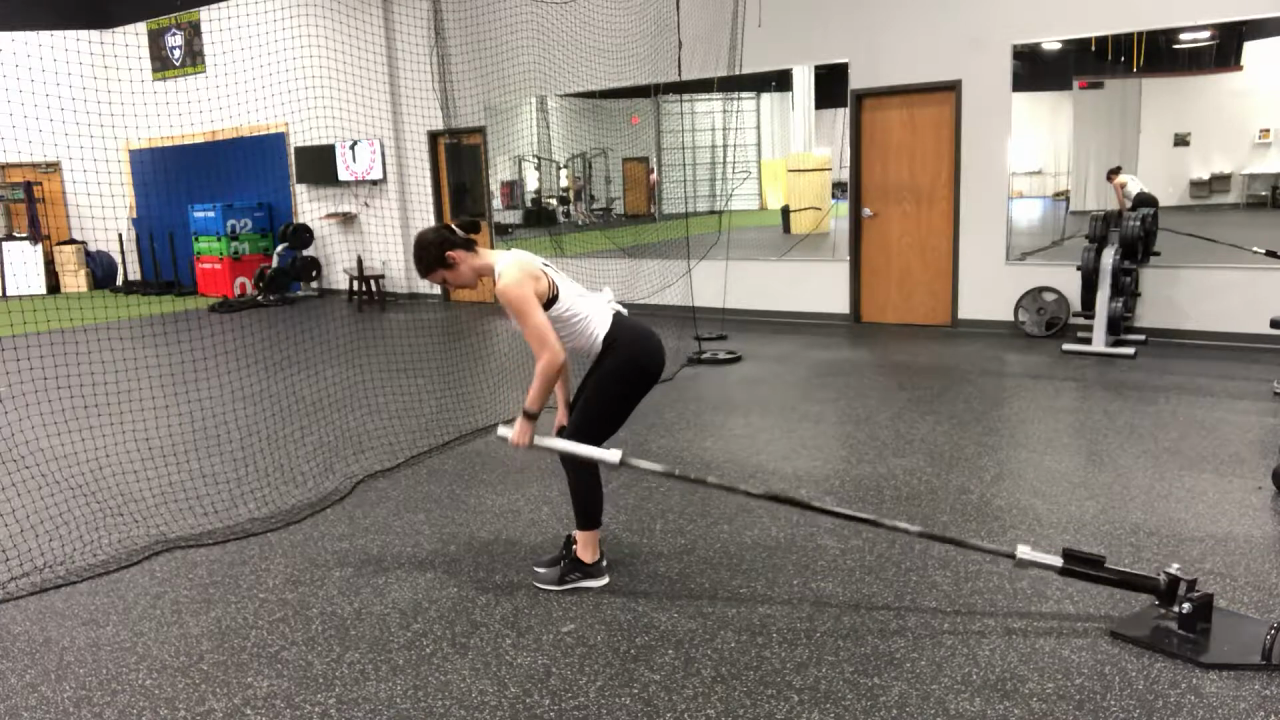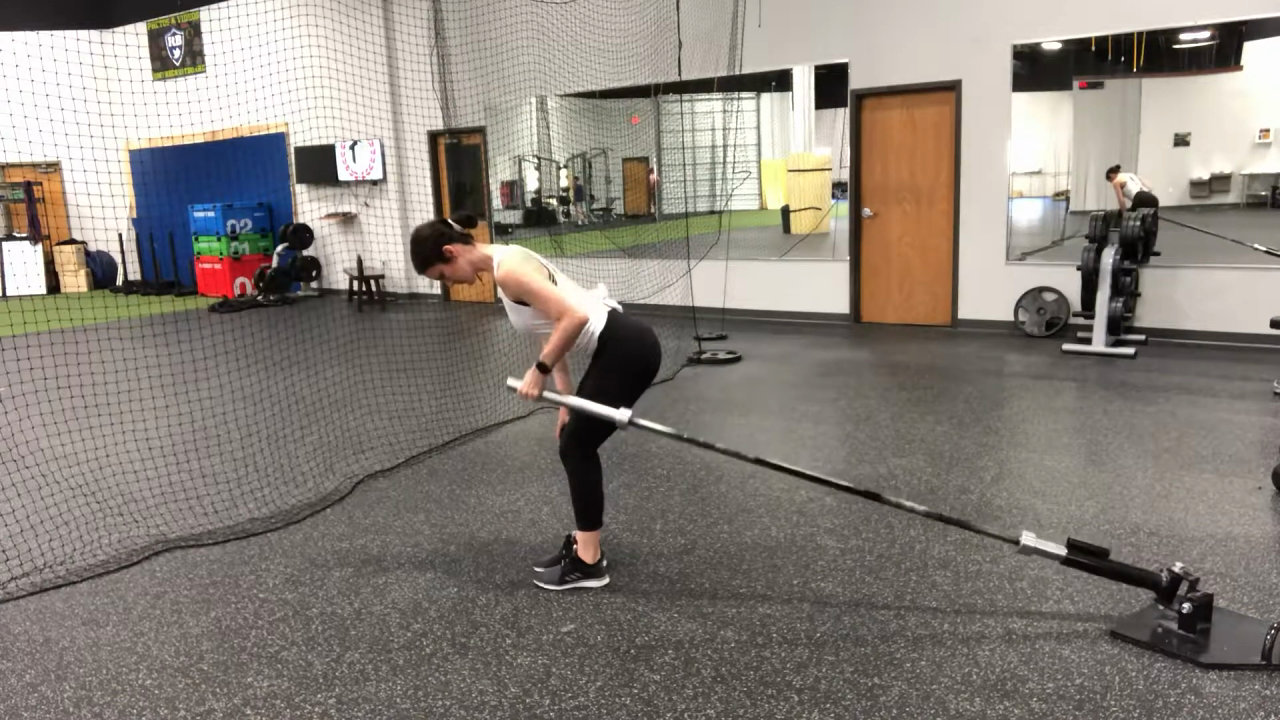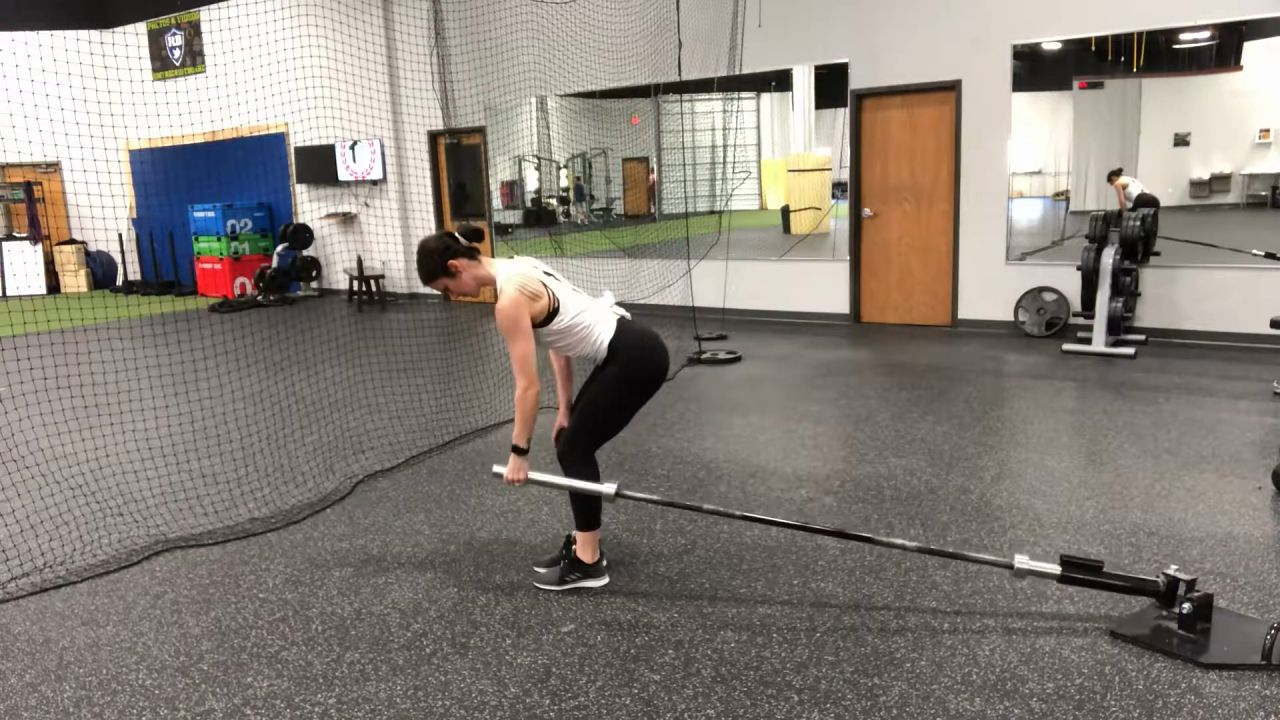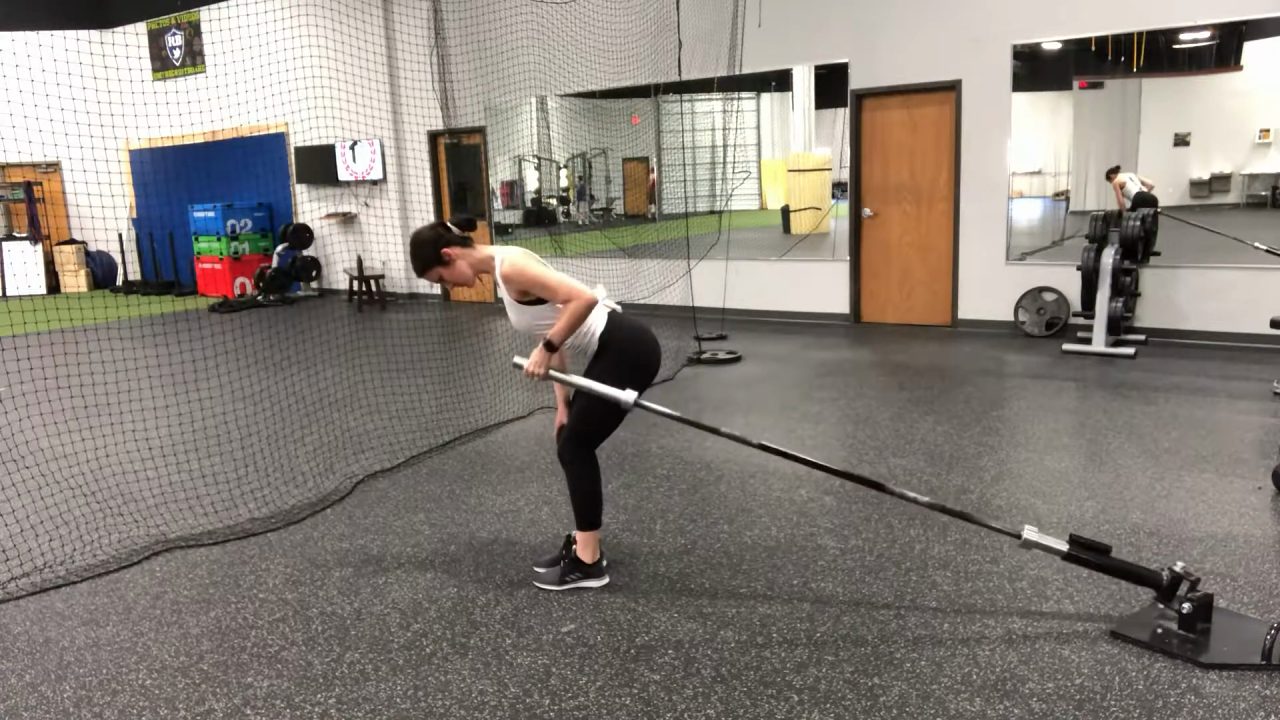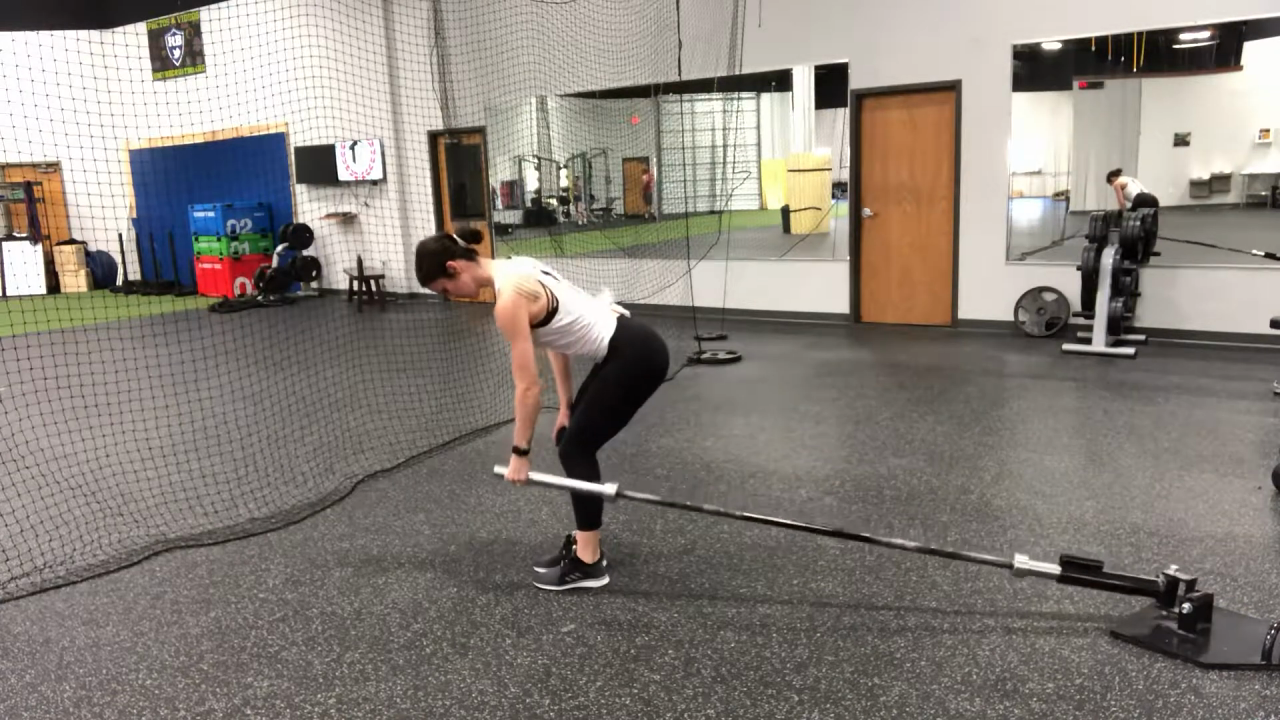
dt=0.7s
person 1, frame 1
left shoulder: (509, 280)
right shoulder: (513, 265)
left elbow: (551, 359)
right elbow: (555, 345)
left wrist: (528, 418)
right wrist: (564, 407)
left hip: (632, 353)
right hip: (622, 347)
right knee: (572, 443)
left ankle: (588, 563)
right ankle: (583, 542)
person 1, frame 2
left shoulder: (508, 270)
right shoulder: (507, 263)
left elbow: (574, 317)
right elbow: (554, 329)
left wrist: (538, 371)
right wrist: (566, 402)
left hip: (627, 350)
right hip: (618, 346)
left knee: (576, 448)
right knee: (575, 443)
left ankle: (589, 563)
right ankle: (583, 544)
person 1, frame 3
left shoulder: (510, 298)
right shoulder: (517, 270)
left elbow: (528, 386)
left wrist: (518, 455)
right wrist: (565, 409)
left hip: (636, 358)
right hip: (625, 350)
left knee: (574, 450)
right knee: (572, 443)
left ankle: (588, 563)
right ankle: (582, 545)
person 1, frame 4
left shoulder: (510, 267)
right shoulder: (504, 269)
left elbow: (584, 298)
right elbow: (553, 324)
left wrist: (544, 350)
right wrist: (563, 404)
left hip: (627, 350)
right hip: (614, 348)
left knee: (575, 448)
right knee: (571, 442)
left ankle: (588, 562)
right ankle: (583, 544)
person 1, frame 5
left shoulder: (509, 299)
right shoulder: (515, 269)
left elbow: (527, 386)
left wrist: (520, 453)
right wrist: (566, 407)
left hip: (636, 356)
right hip: (624, 347)
left knee: (576, 448)
right knee: (571, 439)
left ankle: (588, 562)
right ankle: (583, 544)
